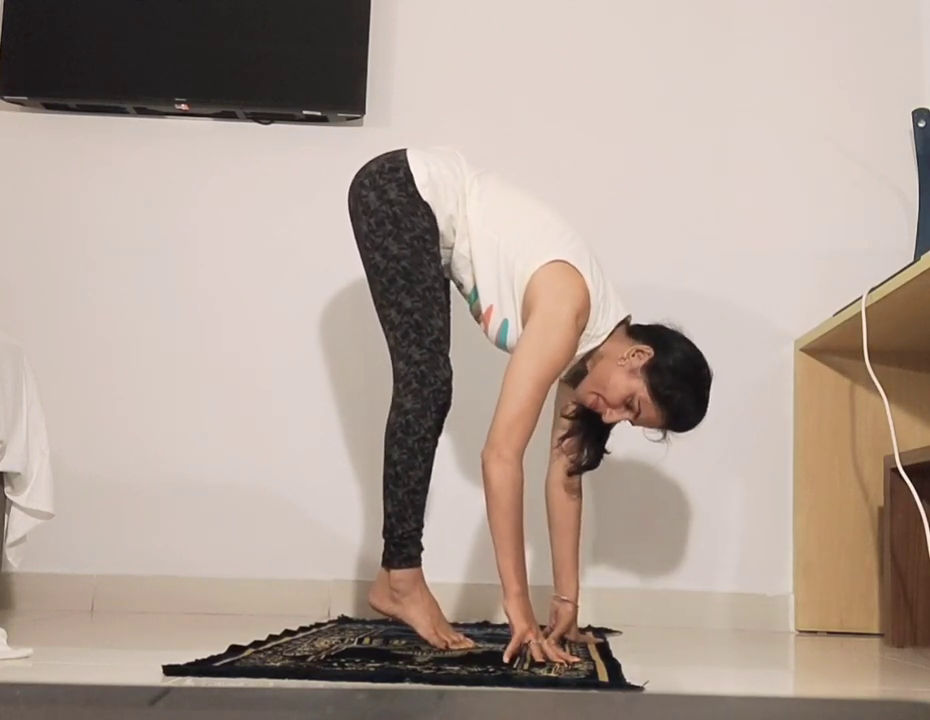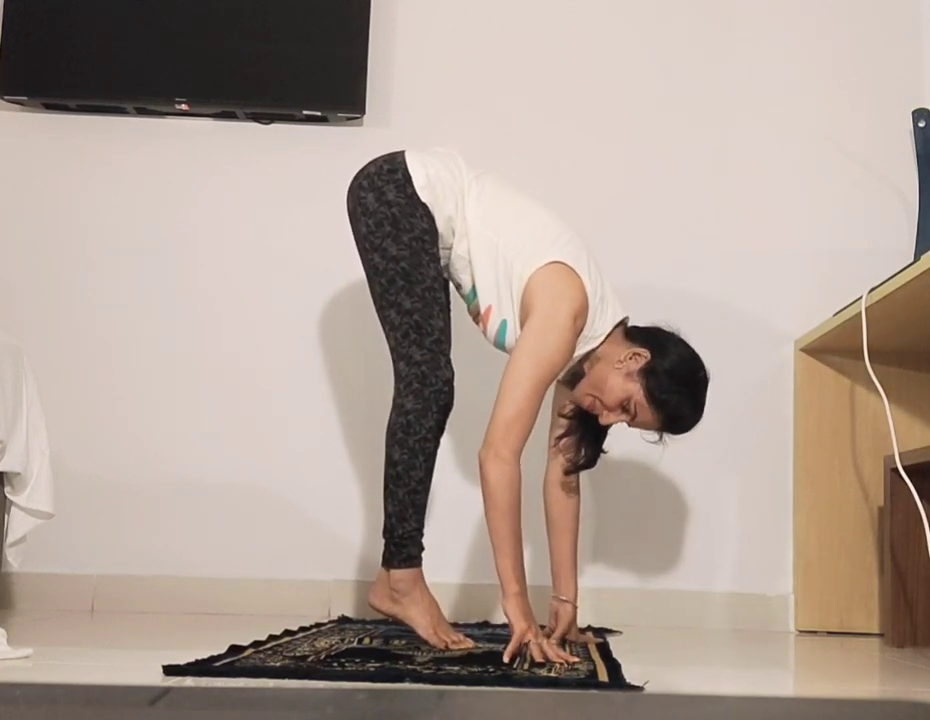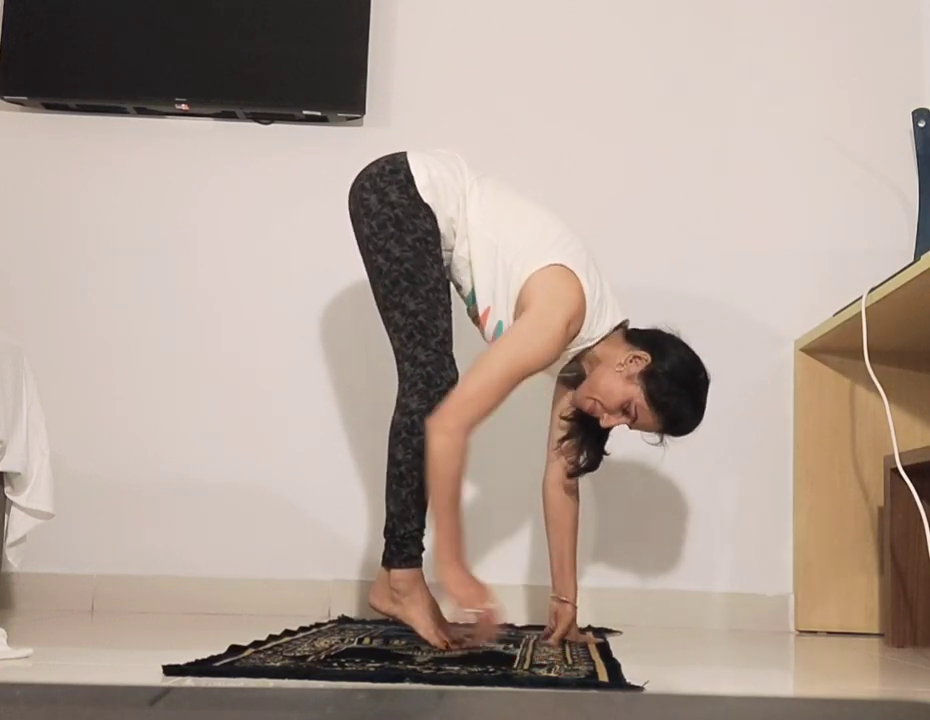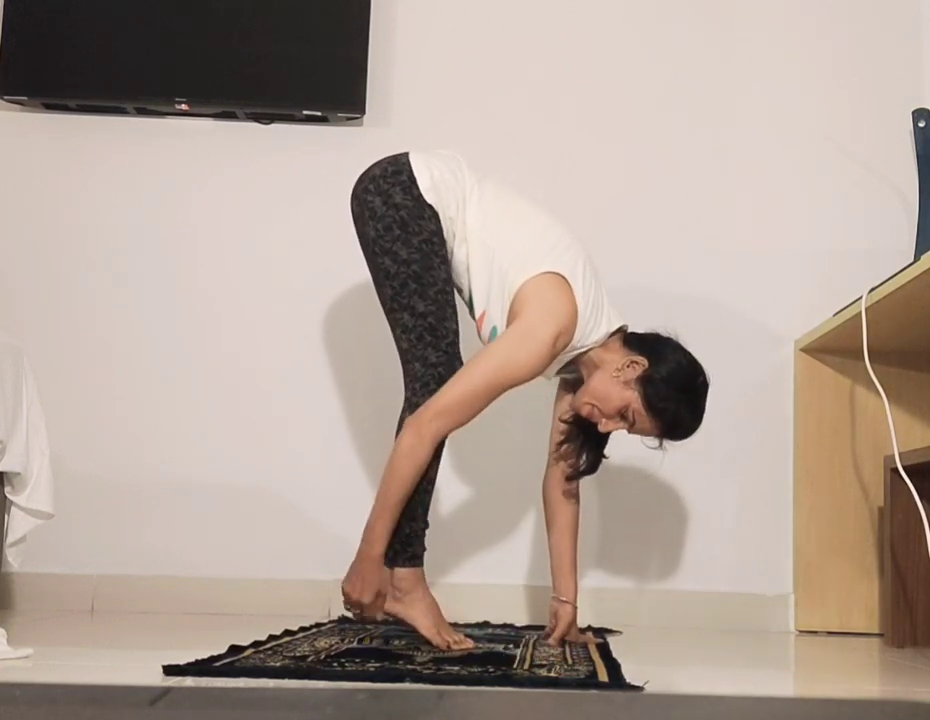
dt=0.3s
person 1, frame 1
left shoulder: (587, 341)
right shoulder: (569, 312)
left elbow: (565, 471)
right elbow: (501, 455)
left wrist: (566, 598)
right wrist: (518, 603)
left hip: (428, 204)
right hip: (398, 190)
left knee: (429, 388)
right knee: (426, 384)
left ankle: (399, 575)
right ankle: (400, 578)
person 1, frame 2
left shoulder: (586, 344)
right shoulder: (568, 315)
left elbow: (563, 471)
right elbow: (498, 454)
left wrist: (566, 598)
right wrist: (517, 603)
left hip: (425, 209)
right hip: (398, 192)
left knee: (431, 388)
right knee: (428, 385)
left ankle: (397, 574)
right ankle: (400, 579)
person 1, frame 3
left shoulder: (584, 347)
right shoulder: (563, 316)
left elbow: (562, 472)
right elbow: (448, 424)
left wrist: (565, 598)
right wrist: (453, 566)
left hip: (425, 207)
right hip: (399, 193)
left knee: (432, 385)
right knee: (431, 384)
left ankle: (401, 576)
right ankle: (400, 578)
person 1, frame 4
left shoulder: (585, 347)
right shoulder: (555, 327)
left elbow: (561, 473)
right elbow: (423, 427)
left wrist: (565, 597)
right wrist: (369, 557)
left hip: (431, 205)
right hip: (402, 192)
left knee: (439, 382)
right knee: (434, 378)
left ankle: (399, 574)
right ankle: (403, 578)
